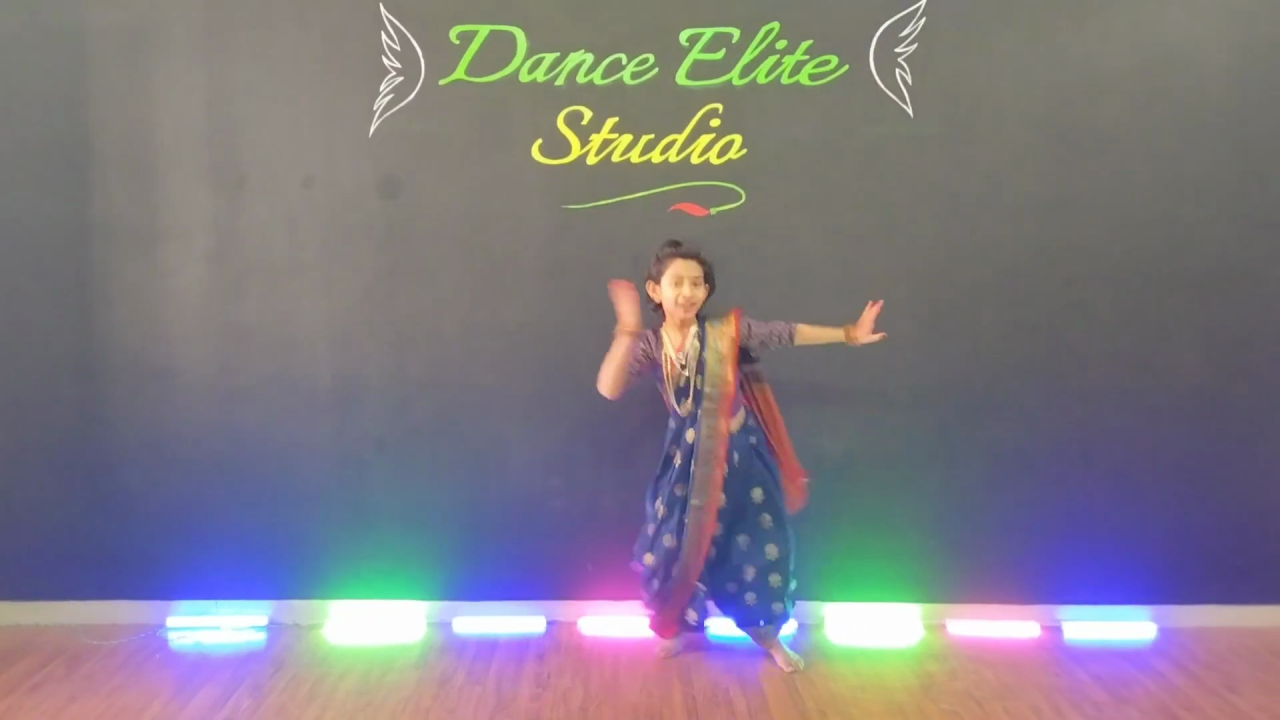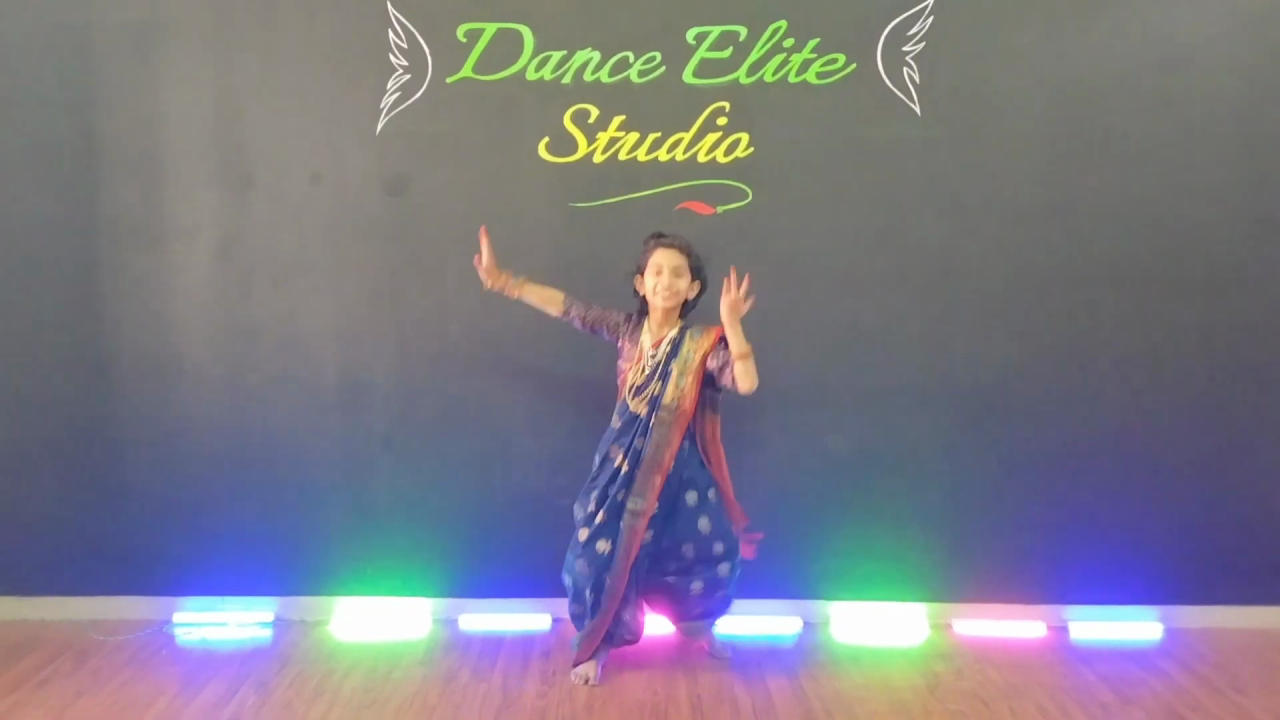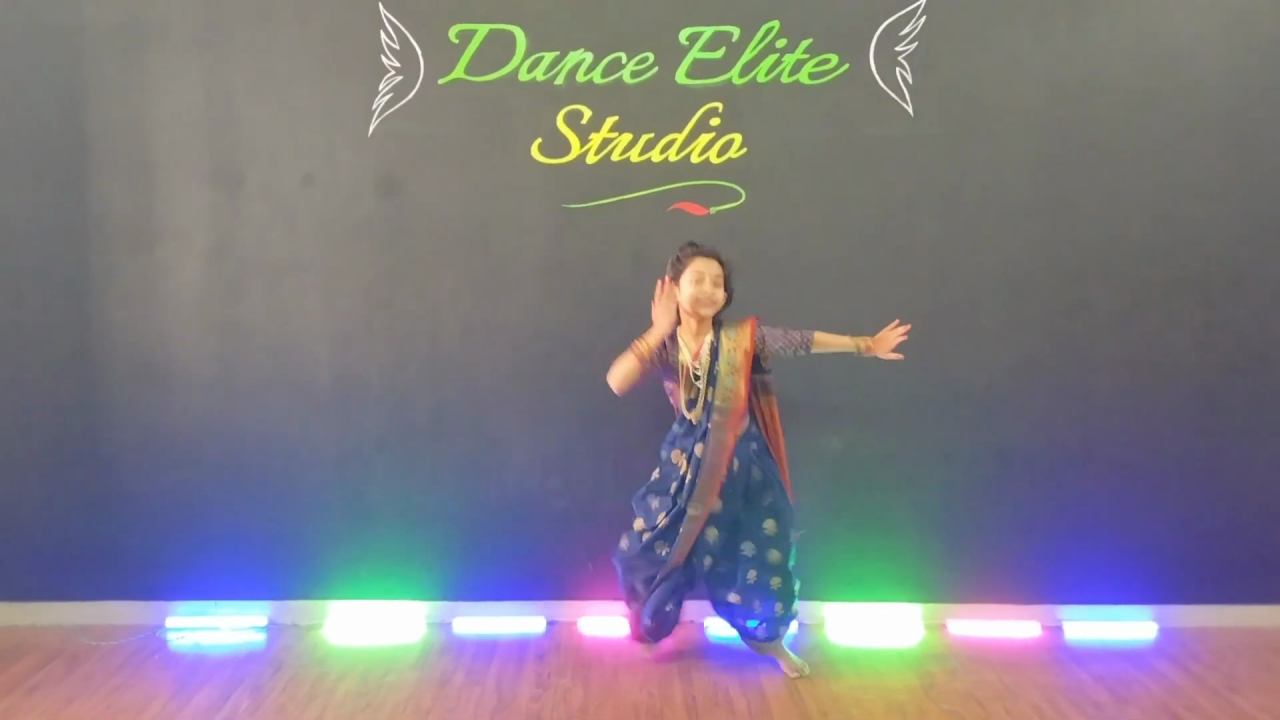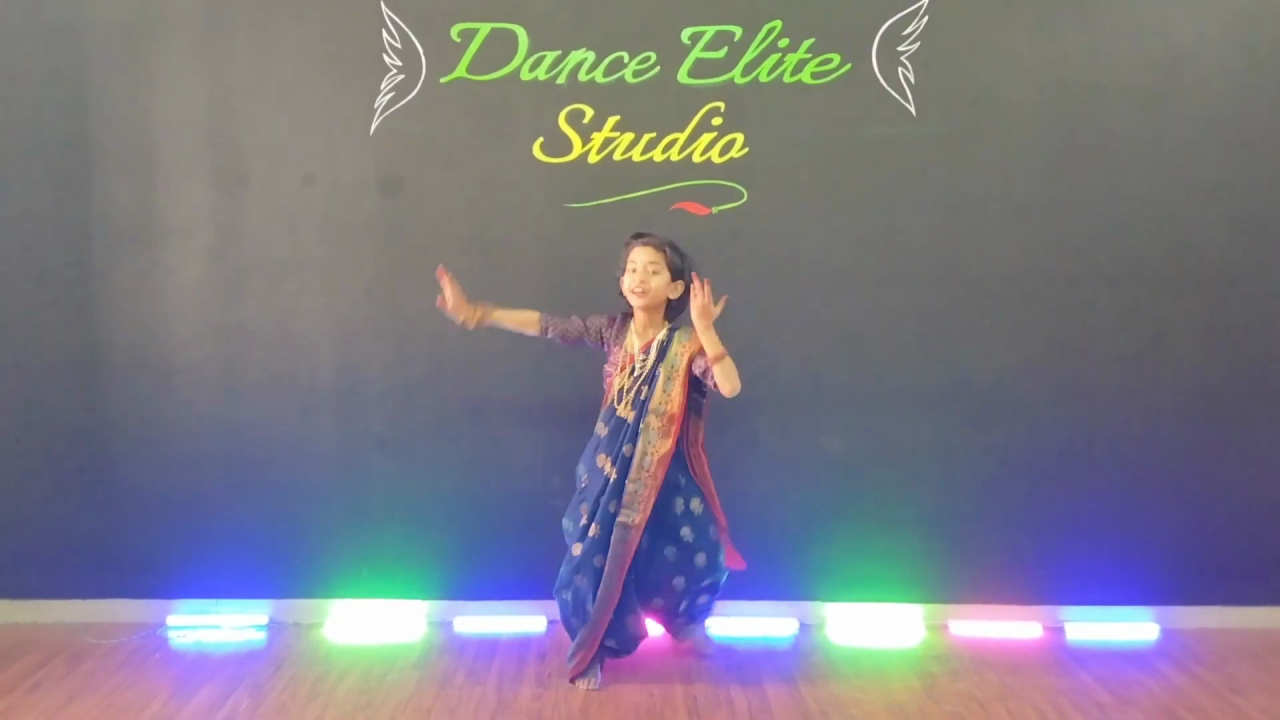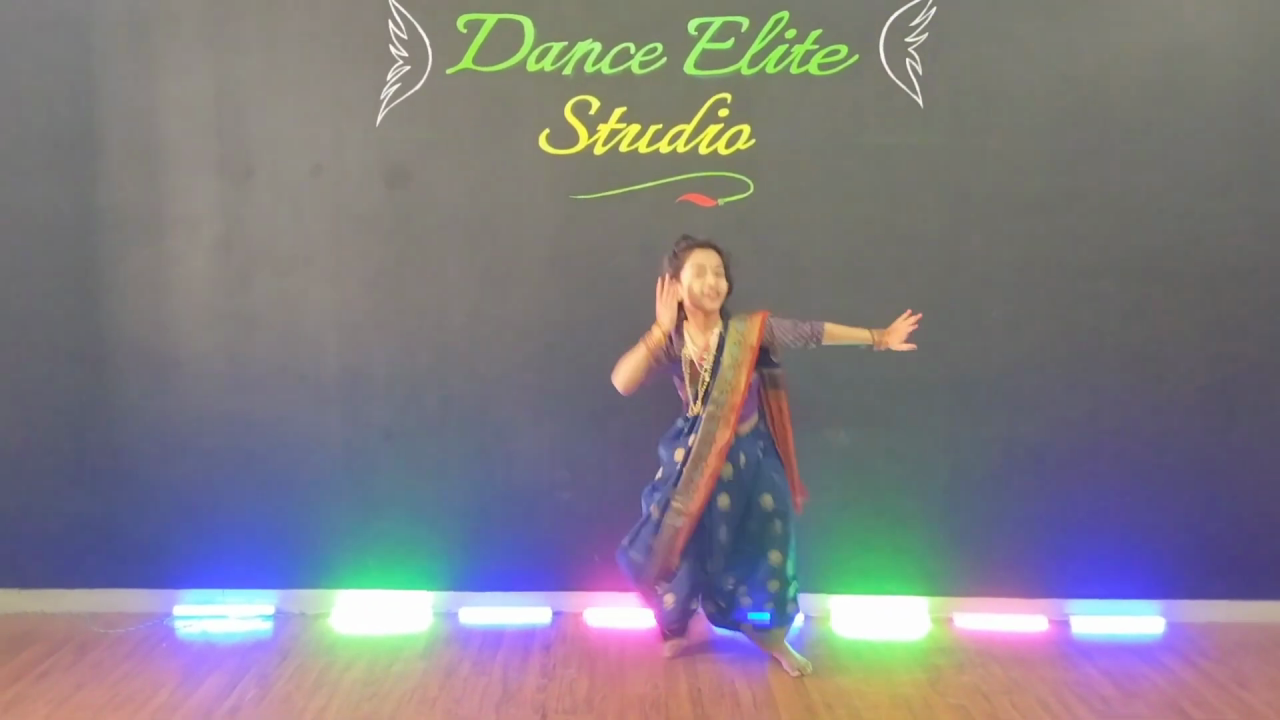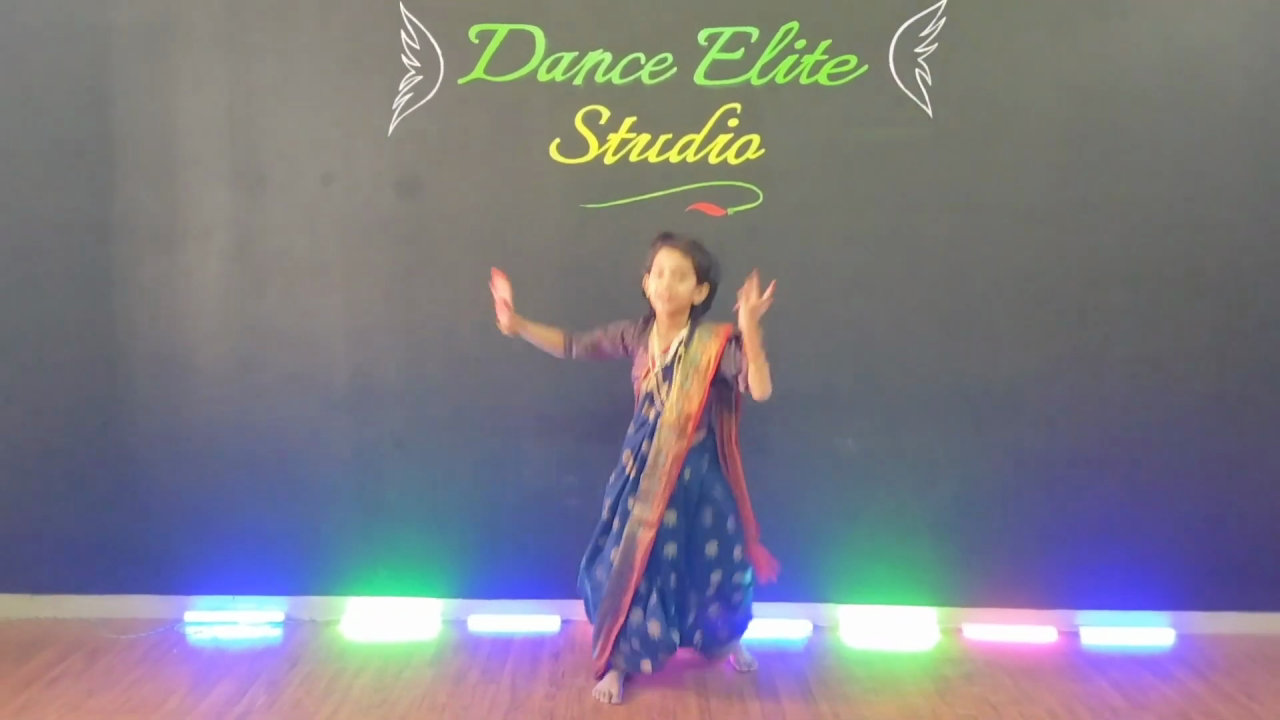
dt=0.7s
person 1, frame 1
left shoulder: (731, 329)
right shoulder: (649, 346)
left elbow: (787, 333)
right elbow: (609, 388)
left wrist: (851, 334)
right wrist: (628, 330)
left hip: (739, 454)
right hip: (687, 456)
left knee: (762, 542)
right knee: (672, 544)
left ankle: (767, 634)
right ankle: (671, 627)
person 1, frame 2
left shoulder: (704, 343)
right shoulder: (624, 327)
left elbow: (746, 384)
right elbow: (565, 307)
left wrist: (733, 325)
right wrist: (502, 282)
left hip: (678, 465)
right hip: (623, 461)
left knee: (710, 546)
right knee: (599, 550)
left ankle: (700, 625)
right ankle: (593, 645)
person 1, frame 3
left shoulder: (744, 337)
right shoulder: (663, 345)
left elbow: (802, 341)
right elbow: (617, 383)
left wrist: (868, 344)
right wrist: (658, 331)
left hip: (741, 461)
right hip: (686, 460)
left knee: (765, 547)
right knee: (650, 544)
left ankle: (767, 638)
right ankle: (652, 622)
person 1, frame 4
left shoulder: (689, 345)
right shoulder: (611, 330)
left elbow: (730, 388)
right elbow: (544, 325)
left wrist: (706, 328)
right wrist: (474, 314)
left hip: (664, 469)
right hip: (610, 465)
left knee: (696, 551)
right knee: (594, 558)
left ankle: (688, 623)
right ankle: (594, 649)
person 1, frame 5
left shoulder: (752, 329)
right shoulder: (669, 341)
left elbow: (813, 333)
right elbow: (623, 383)
left wrist: (880, 337)
right wrist: (660, 329)
left hip: (747, 456)
right hip: (692, 454)
left knee: (768, 545)
right knee: (669, 542)
left ankle: (772, 635)
right ankle: (676, 619)
person 1, frame 6
left shoulder: (717, 341)
right shoulder: (634, 335)
left elbow: (760, 390)
right elbow: (572, 345)
left wrist: (750, 330)
right wrist: (515, 323)
left hip: (696, 471)
right hip: (642, 468)
left knee: (718, 564)
right knee: (623, 562)
left ankle: (723, 641)
right ankle: (617, 662)
